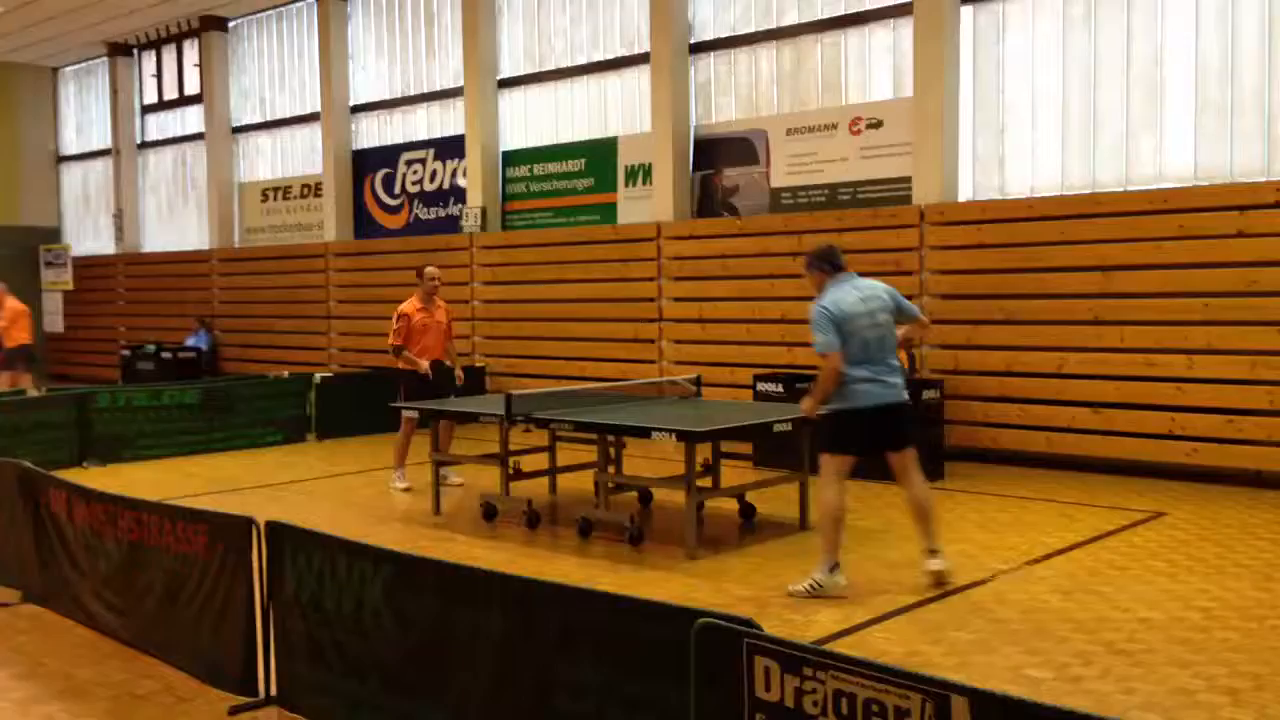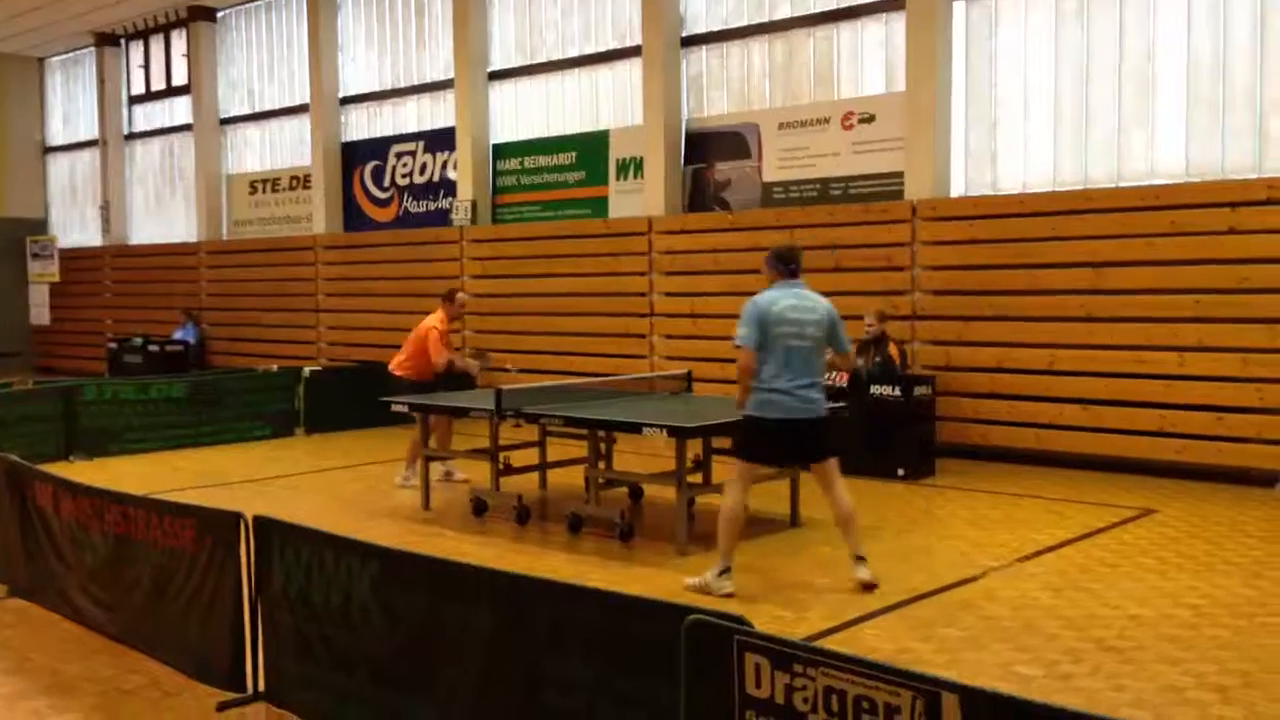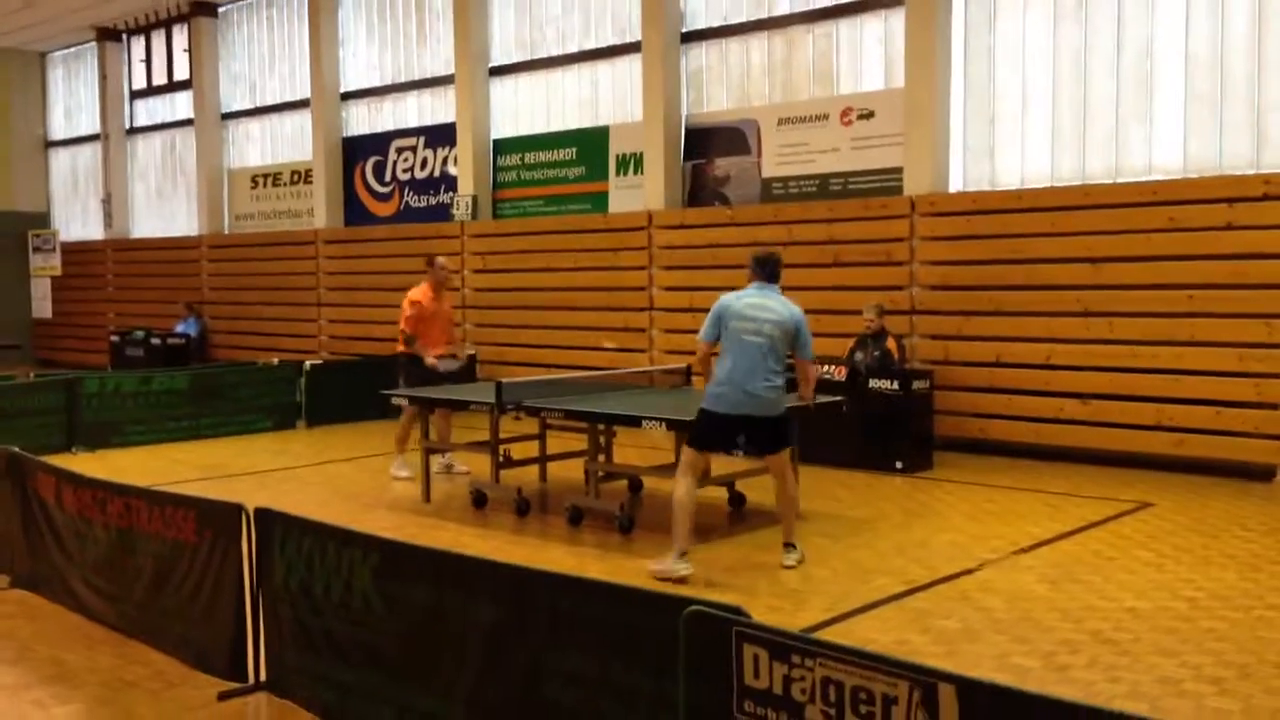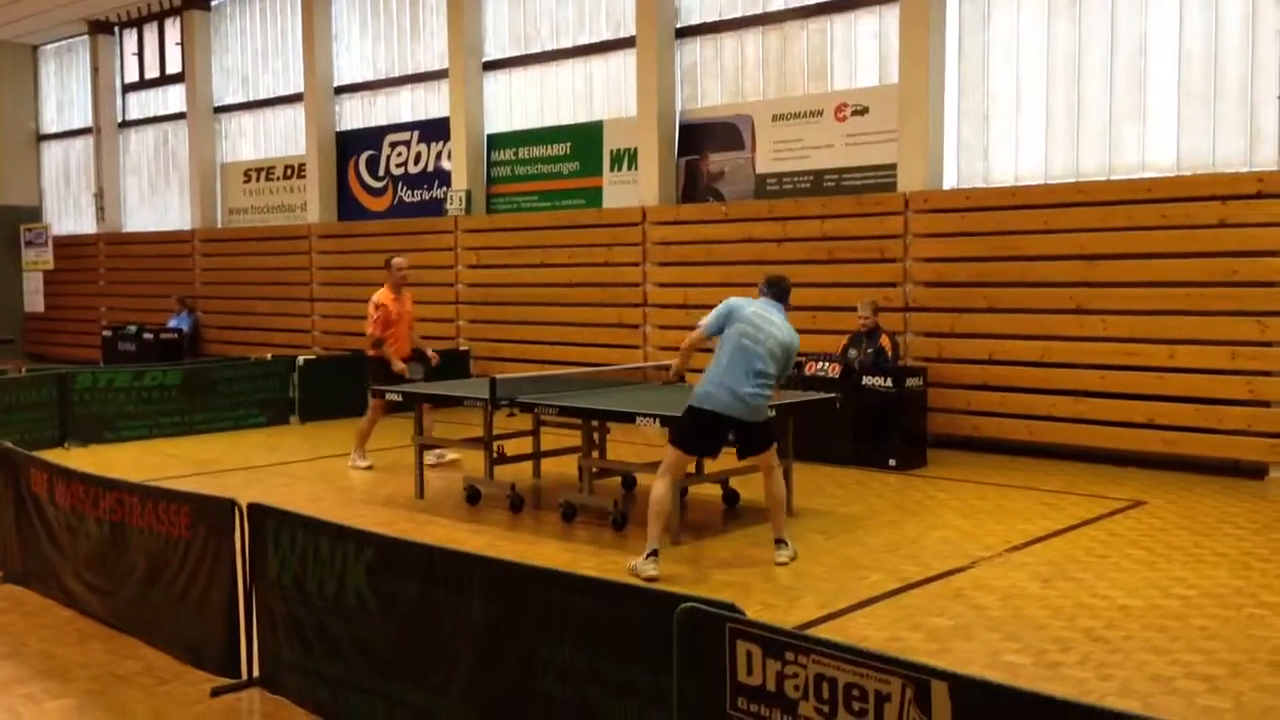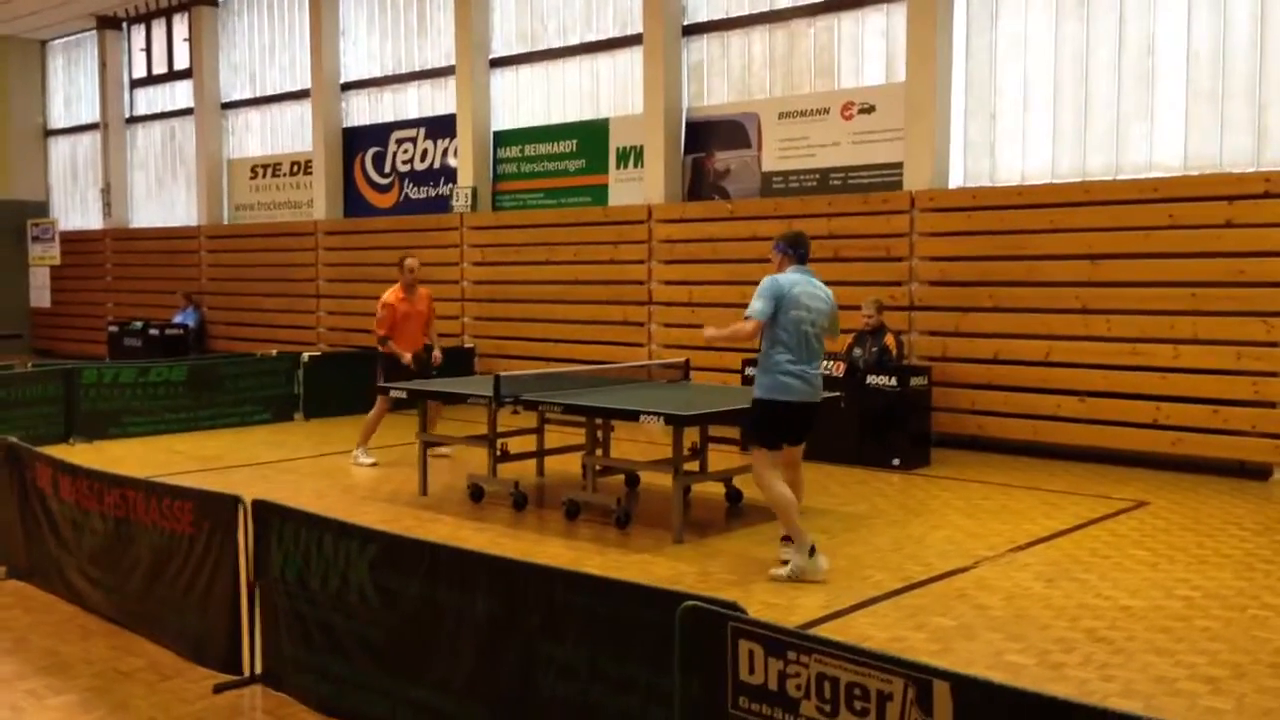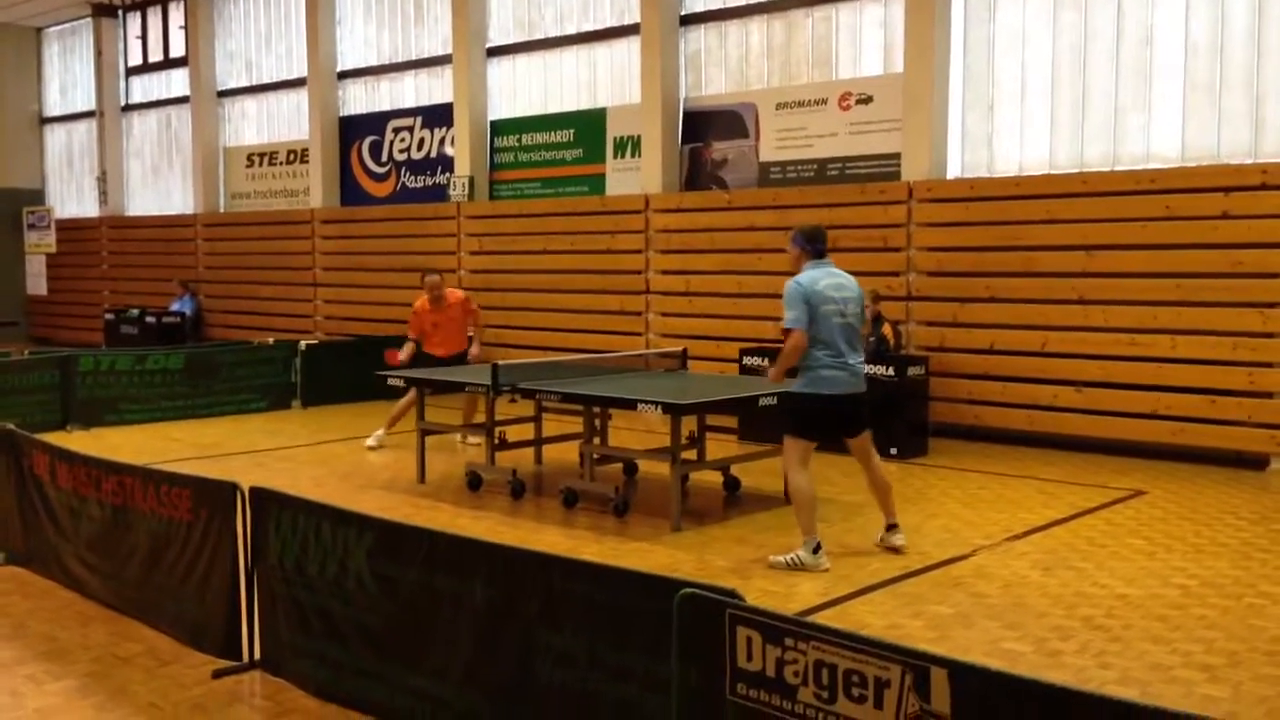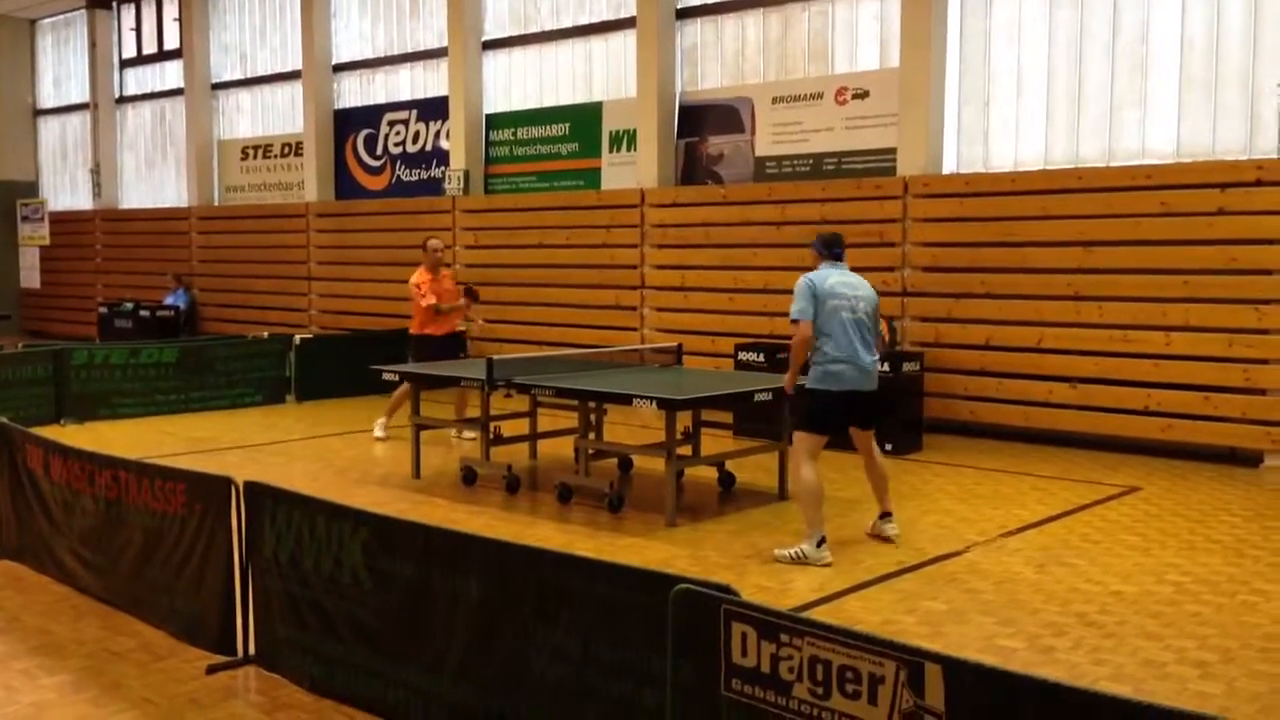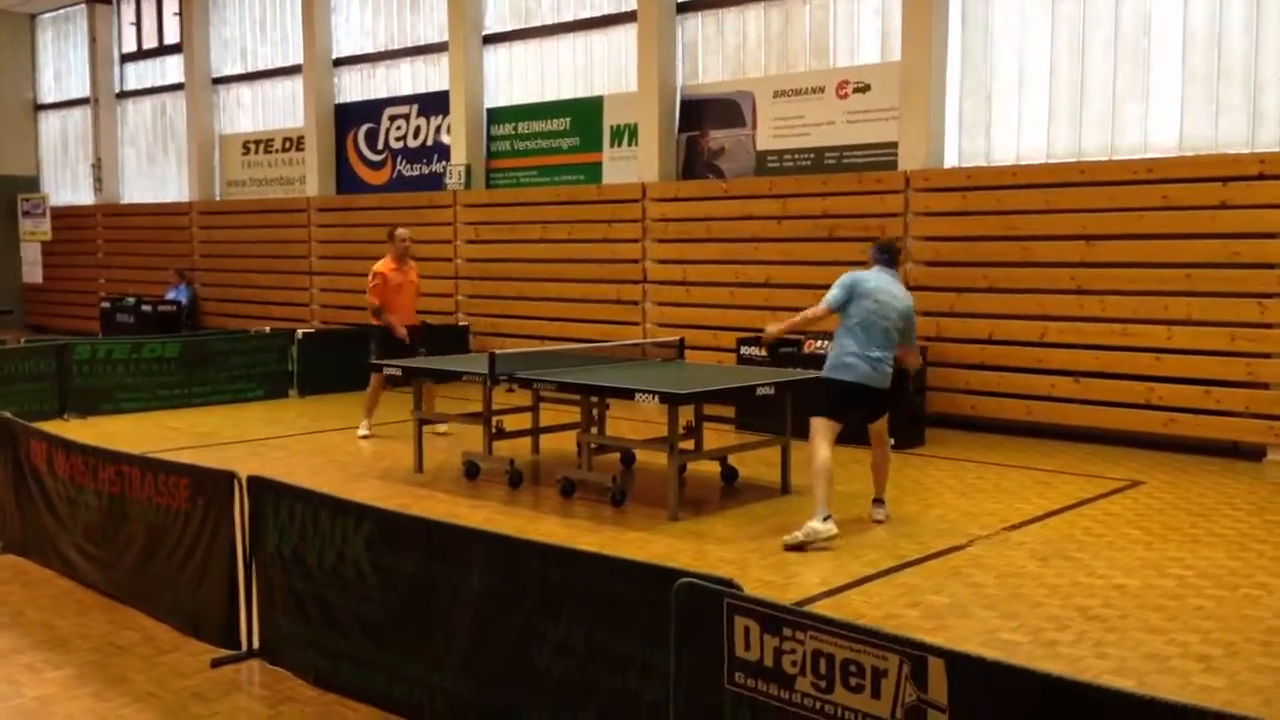
dt=0.4s
person 1, frame 1
left shoulder: (825, 306)
right shoulder: (882, 290)
left elbow: (833, 367)
right elbow: (921, 324)
left wrist: (815, 400)
left hip: (852, 403)
right hip: (893, 398)
left knee: (830, 482)
right knee: (910, 476)
left ankle: (830, 573)
right ankle: (933, 555)
person 1, frame 2
left shoulder: (759, 304)
right shoulder: (824, 307)
left elbow: (746, 365)
right elbow: (847, 360)
left wrist: (743, 394)
left hip: (767, 410)
right hip: (812, 411)
left knee: (737, 487)
right knee: (834, 486)
left ankle: (722, 573)
right ankle: (859, 564)
person 1, frame 3
left shoulder: (727, 302)
right shoulder: (794, 314)
left elbow: (701, 357)
right elbow: (808, 377)
right wrist: (806, 392)
left hip: (721, 402)
right hip: (768, 407)
left knee: (687, 473)
right knee: (783, 474)
left ankle: (679, 557)
right ankle: (790, 548)
person 1, frame 4
left shoulder: (736, 306)
right shoulder: (790, 336)
left elbow: (693, 341)
left wrist: (680, 364)
left hip: (710, 403)
right hip: (752, 410)
left knee: (667, 475)
right knee: (772, 469)
left ankle: (649, 557)
right ankle: (782, 545)
person 1, frame 5
left shoulder: (774, 285)
right shoulder: (826, 294)
left elbow: (750, 330)
left wrist: (716, 334)
left hip: (775, 391)
right hip: (809, 391)
left knee: (766, 472)
right knee: (791, 465)
left ankle: (807, 554)
right ankle: (791, 540)
person 1, frame 6
left shoulder: (798, 285)
right shoulder: (850, 283)
left elbow: (797, 343)
left wrist: (778, 371)
left hip: (816, 387)
right hip: (853, 384)
left knee: (794, 464)
right knee: (867, 457)
left ankle: (812, 550)
right ankle: (893, 529)
person 1, frame 7
left shoulder: (810, 282)
right shoulder: (865, 286)
left elbow: (804, 334)
left wrist: (792, 374)
left hip: (827, 382)
right hip: (866, 382)
left knee: (802, 458)
right knee: (868, 449)
left ankle: (816, 543)
right ankle: (886, 520)
person 1, frame 8
left shoulder: (855, 279)
right shoulder: (905, 300)
left elbow: (819, 313)
right elbow: (909, 354)
left wrist: (780, 328)
right wrist: (914, 364)
left hip: (841, 374)
right hip: (878, 379)
left knee: (820, 443)
right knee: (880, 438)
left ankle: (821, 520)
right ankle: (879, 504)
person 2, frame 1
left shoulder: (443, 308)
right shoulder: (406, 311)
right elbow: (395, 348)
left wrist: (456, 366)
right wrist: (418, 363)
left hip: (439, 374)
right hip: (413, 374)
left knee: (447, 421)
right knee: (409, 426)
left ankle: (440, 469)
right ankle: (398, 473)
person 2, frame 2
left shoulder: (444, 324)
right shoulder: (434, 327)
left elbow: (448, 354)
right elbow: (443, 364)
left wrist: (465, 363)
right wrist: (469, 367)
left hip: (422, 377)
right hip: (405, 378)
left knee: (444, 416)
right knee: (428, 423)
left ankle: (445, 466)
right ankle: (407, 473)
person 2, frame 3
left shoulder: (445, 297)
right shoulder: (416, 298)
right elbow: (405, 335)
left wrist: (457, 350)
right wrist: (425, 356)
left hip: (438, 361)
right hip: (413, 360)
left knee: (444, 409)
right knee: (412, 412)
left ankle: (444, 459)
right ankle: (399, 461)
person 2, frame 4
left shoulder: (406, 297)
right shoulder: (379, 301)
right elbow: (375, 338)
left wrist: (426, 350)
right wrist: (393, 361)
left hip: (406, 359)
right hip: (382, 362)
right knee: (376, 410)
left ankle: (433, 452)
right ankle: (357, 454)
person 2, frame 5
left shoulder: (425, 295)
right shoulder: (389, 300)
left elbow: (429, 324)
right elbow: (380, 336)
left wrist: (436, 347)
right wrist: (400, 355)
left hip: (416, 356)
right hip: (393, 359)
left knee: (434, 399)
right knee: (383, 406)
right ankle: (360, 450)
person 2, frame 6
left shoulder: (461, 299)
right shoulder: (419, 308)
left elbow: (477, 322)
right elbow: (414, 338)
left wrist: (475, 345)
right wrist: (406, 353)
left hip: (460, 355)
right hip: (432, 357)
left knee: (474, 391)
right knee: (413, 397)
left ankle: (464, 433)
right ankle: (382, 433)
person 2, frame 7
left shoulder: (448, 275)
right shoulder: (418, 281)
right elbow: (436, 309)
left wrist: (472, 317)
right wrist: (459, 304)
left hip: (449, 336)
right hip: (424, 338)
right knee: (410, 385)
left ankle: (459, 428)
right ankle: (383, 421)
person 2, frame 8
left shoulder: (412, 267)
right shoulder: (380, 270)
right elbow: (375, 308)
left wrist: (411, 325)
right wrist: (395, 327)
left hip: (410, 329)
right hip: (386, 331)
right knee: (378, 380)
right ankle: (366, 422)
